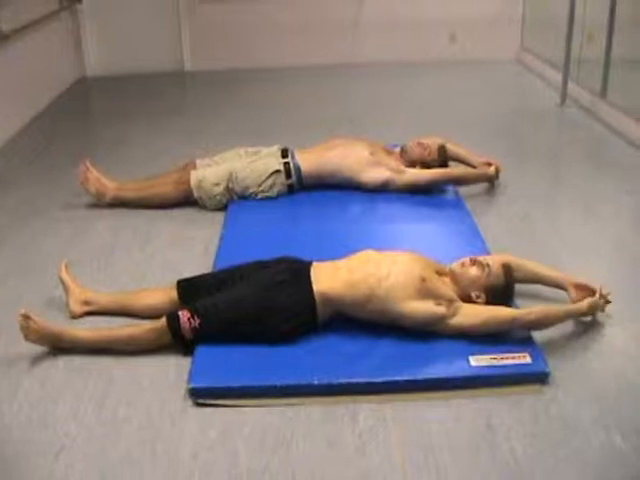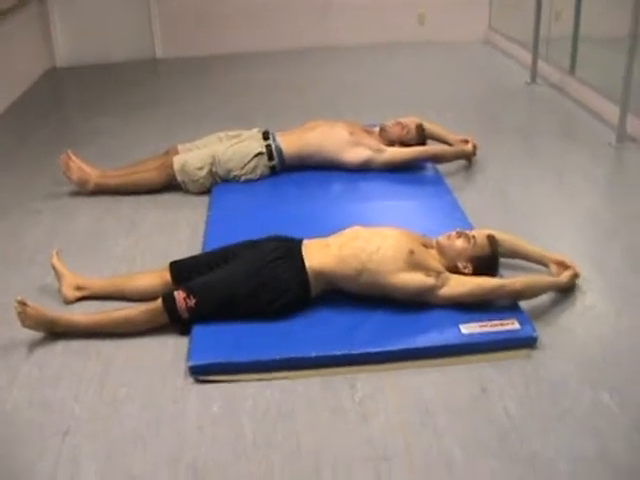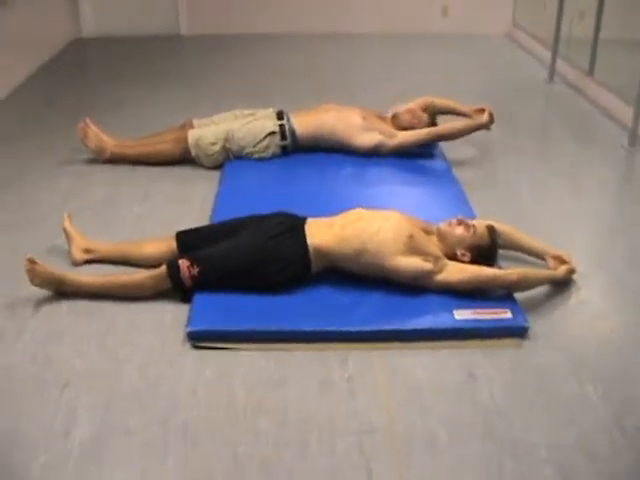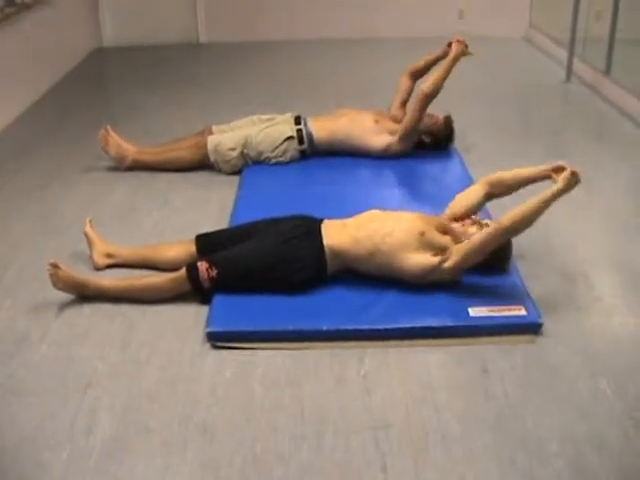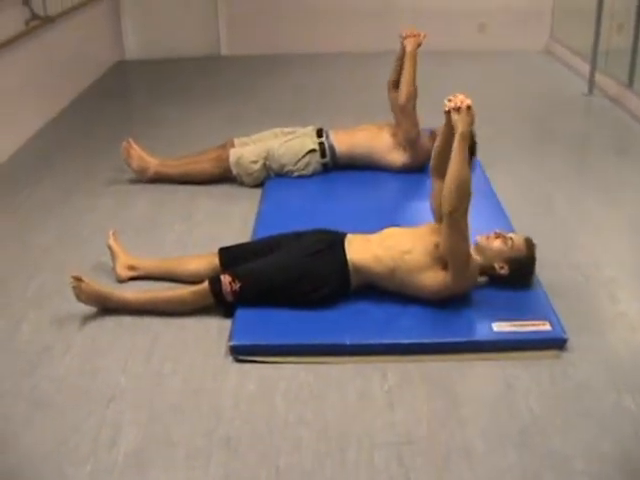
dt=1s
person 1, frame 1
left shoulder: (448, 311)
right shoulder: (439, 270)
left elbow: (518, 318)
right elbow: (510, 259)
left wrist: (579, 308)
right wrist: (569, 282)
left hip: (296, 307)
right hip: (297, 271)
left knee: (172, 327)
right knee: (179, 293)
left ankle: (66, 335)
right ankle: (89, 299)
person 1, frame 2
left shoulder: (437, 282)
right shoulder: (427, 244)
left elbow: (504, 288)
right elbow: (494, 232)
left wrist: (555, 280)
right wrist: (550, 260)
left hip: (289, 283)
right hip: (288, 248)
left knee: (168, 307)
right knee: (171, 275)
left ankle: (63, 322)
right ankle: (81, 284)
person 1, frame 3
left shoulder: (435, 268)
right shoulder: (427, 230)
left elbow: (501, 277)
right elbow: (496, 225)
left wrist: (552, 275)
right wrist: (550, 255)
left hip: (292, 259)
right hip: (293, 225)
left knee: (173, 274)
right knee: (178, 244)
left ankle: (70, 283)
right ankle: (89, 249)
person 1, frame 4
left shoulder: (444, 265)
right shoulder: (448, 224)
left elbow: (503, 228)
right elbow: (489, 184)
left wrist: (555, 191)
right wrist: (548, 169)
left hip: (309, 261)
right hip: (313, 228)
left knee: (195, 276)
right knee: (196, 246)
left ankle: (94, 287)
right ankle: (112, 253)
person 1, frame 5
left shoulder: (461, 278)
right shoulder: (450, 240)
left elbow: (456, 211)
right elbow: (439, 178)
left wrist: (463, 136)
right wrist: (449, 127)
left hip: (329, 276)
right hip: (332, 242)
left knee: (216, 289)
right knee: (219, 261)
left ankle: (115, 299)
right ankle: (133, 264)
person 2, frame 1
left shoulder: (395, 175)
right shoulder: (390, 150)
left elbow: (439, 173)
right elbow: (440, 140)
left wrist: (483, 174)
right wrist: (480, 161)
left hip: (282, 175)
right hip: (280, 155)
left knee: (190, 187)
right knee: (192, 167)
left ankle: (112, 194)
right ankle: (117, 187)
person 2, frame 2
left shoulder: (374, 154)
right shoulder: (369, 131)
left elbow: (421, 151)
right elbow: (418, 119)
left wrist: (462, 152)
right wrist: (456, 139)
left hip: (263, 157)
right hip: (261, 137)
left knee: (174, 171)
right knee: (174, 153)
left ankle: (95, 182)
right ankle: (98, 174)
person 2, frame 3
left shoulder: (385, 140)
right shoulder: (384, 117)
left elbow: (434, 132)
right elbow: (427, 101)
left wrist: (476, 123)
right wrist: (471, 110)
left hip: (277, 136)
right hip: (276, 118)
left knee: (190, 145)
right knee: (190, 127)
left ankle: (112, 151)
right ankle: (116, 145)
person 2, frame 4
left shoulder: (400, 142)
right shoulder: (395, 118)
left elbow: (424, 96)
right elbow: (411, 76)
left wrist: (451, 59)
right wrist: (443, 54)
left hip: (294, 141)
right hip: (293, 122)
left knee: (208, 151)
right knee: (209, 133)
left ankle: (133, 157)
right ankle: (135, 151)
person 2, frame 5
left shoulder: (417, 153)
right shoulder: (413, 137)
left elbow: (404, 103)
right elbow: (394, 89)
left wrist: (412, 53)
right wrist: (404, 52)
left hip: (316, 154)
right hip: (316, 137)
left knee: (230, 163)
right knee: (231, 147)
left ankle: (155, 171)
right ankle: (158, 164)
